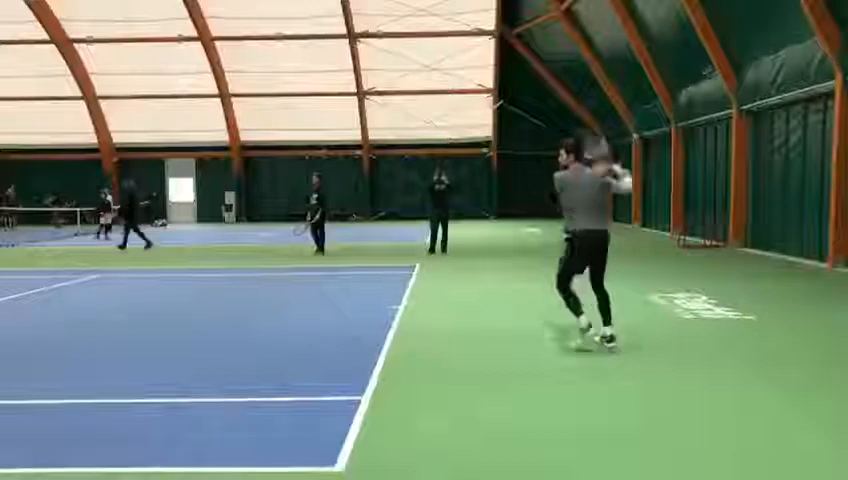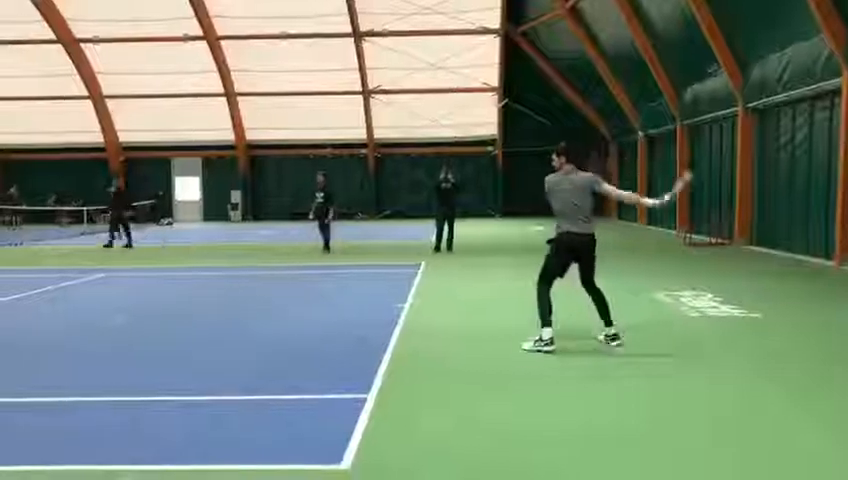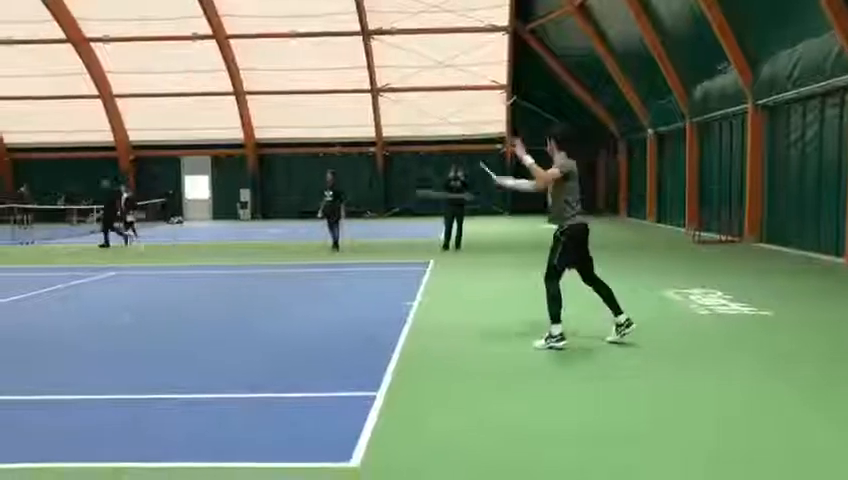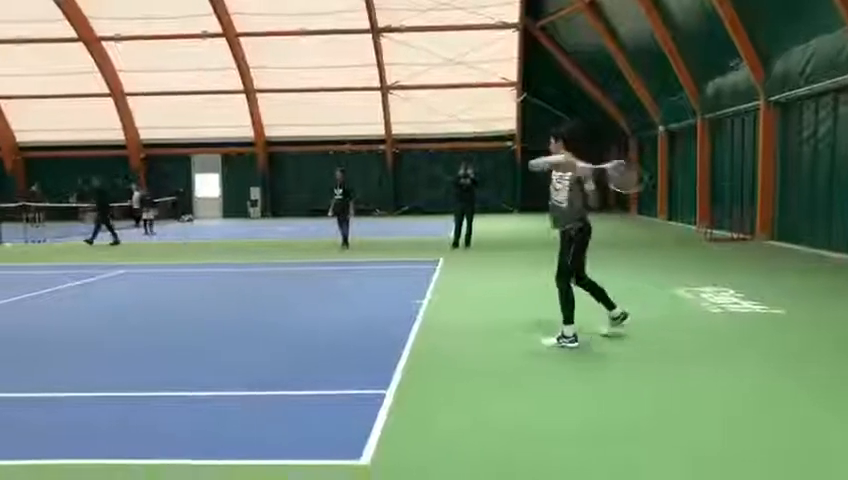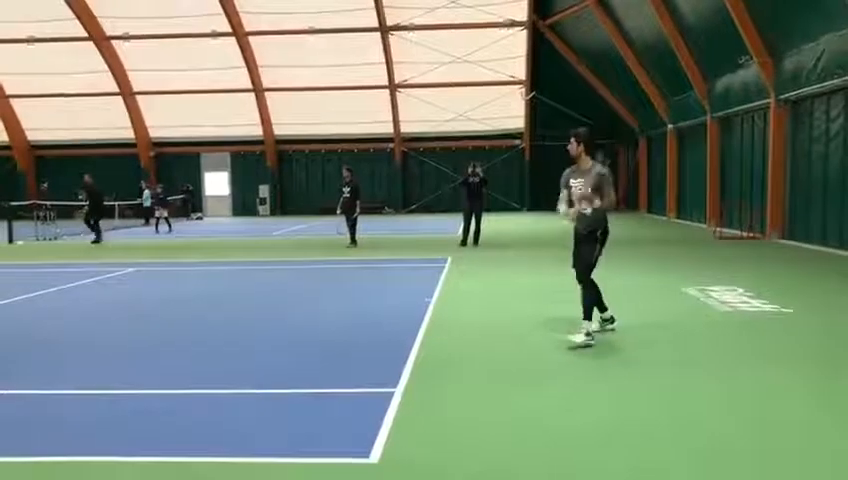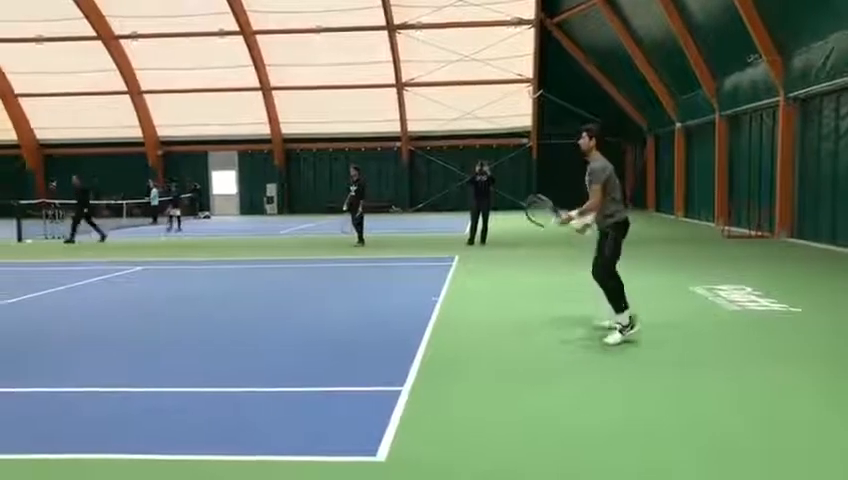
dt=0.3s
person 1, frame 1
left shoulder: (559, 177)
right shoulder: (598, 175)
right elbow: (625, 189)
right wrist: (620, 172)
left hip: (580, 237)
right hip: (601, 235)
left knee: (562, 282)
right knee: (598, 284)
left ankle: (583, 322)
right ankle: (607, 333)
person 1, frame 2
left shoulder: (550, 181)
right shoulder: (589, 179)
right elbow: (618, 195)
right wrist: (648, 202)
left hip: (564, 239)
right hip: (587, 239)
left knee: (543, 284)
right knee: (590, 285)
left ankle: (546, 337)
right ankle: (611, 332)
person 1, frame 3
left shoulder: (564, 164)
right shoulder: (559, 165)
left elbow: (541, 182)
right elbow: (537, 185)
left wrist: (524, 157)
right wrist: (510, 182)
left hip: (570, 230)
right hip: (576, 229)
left knee: (551, 278)
right knee: (590, 277)
left ankle: (556, 335)
right ankle: (622, 320)
person 1, frame 4
left shoulder: (582, 168)
right shoulder: (554, 163)
right elbow: (533, 165)
left wrist: (587, 179)
right wrist: (559, 158)
left hip: (576, 230)
right hip: (567, 230)
left knee: (563, 279)
right knee: (578, 277)
left ankle: (568, 335)
right ankle: (616, 313)
person 1, frame 5
left shoulder: (601, 172)
right shoulder: (568, 173)
left elbow: (611, 203)
right elbow: (562, 203)
left wrist: (593, 201)
right wrist: (568, 210)
left hip: (596, 232)
right hip: (580, 231)
left knee: (583, 275)
right knee: (582, 276)
left ankle: (588, 330)
right ankle: (606, 317)
person 1, frame 6
left shoulder: (599, 166)
right shoulder: (592, 166)
left elbow: (595, 203)
left wrist: (573, 215)
left hip: (615, 224)
right hip: (607, 224)
left knee: (600, 272)
right knee: (607, 271)
left ankle: (625, 323)
right ankle: (625, 314)
